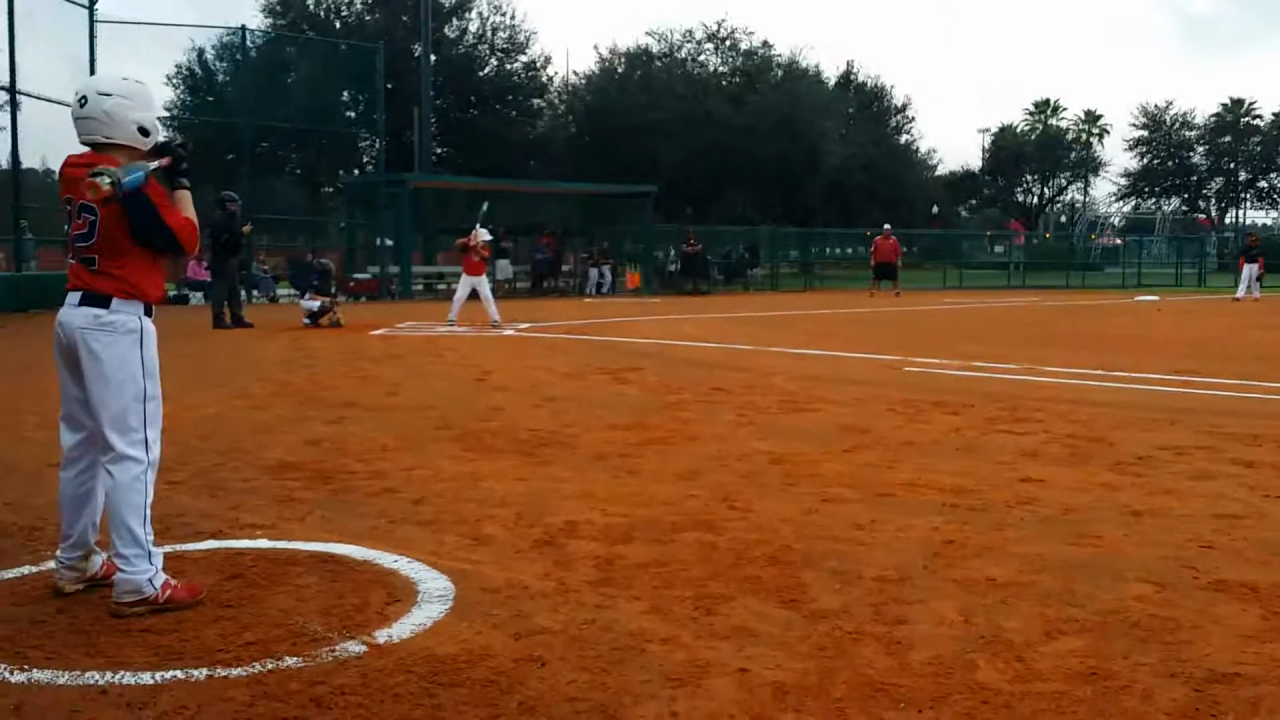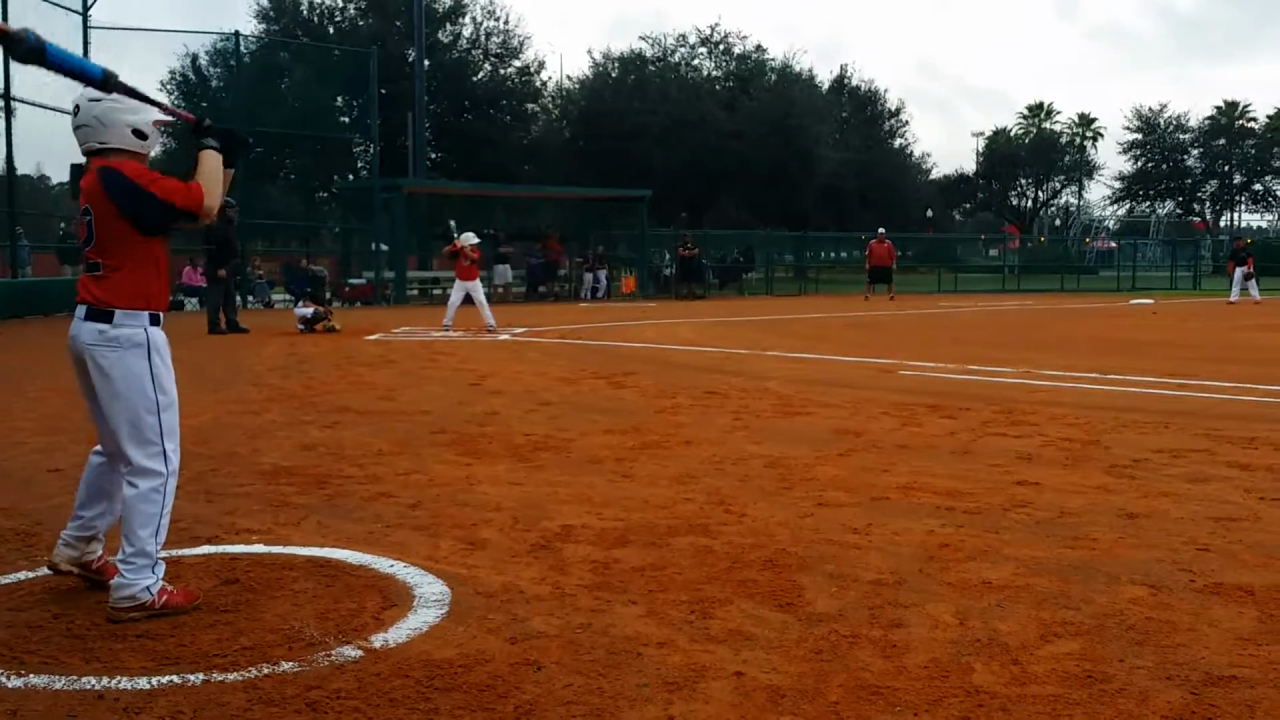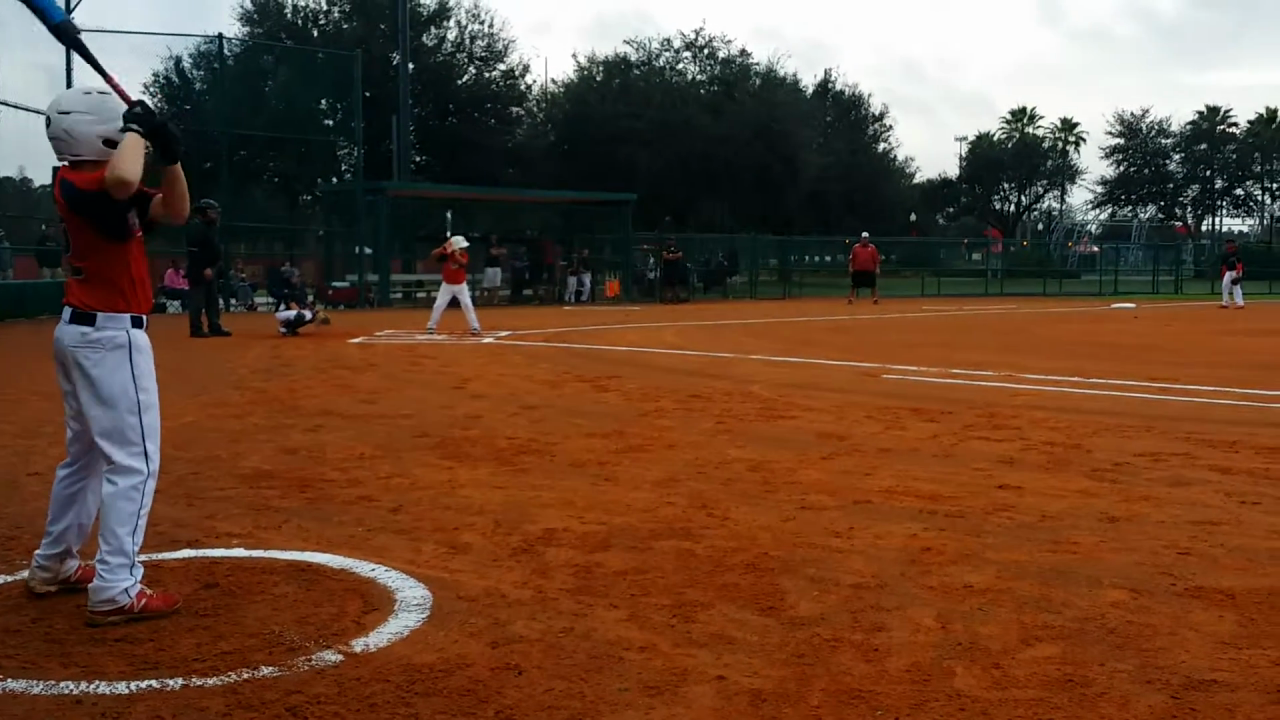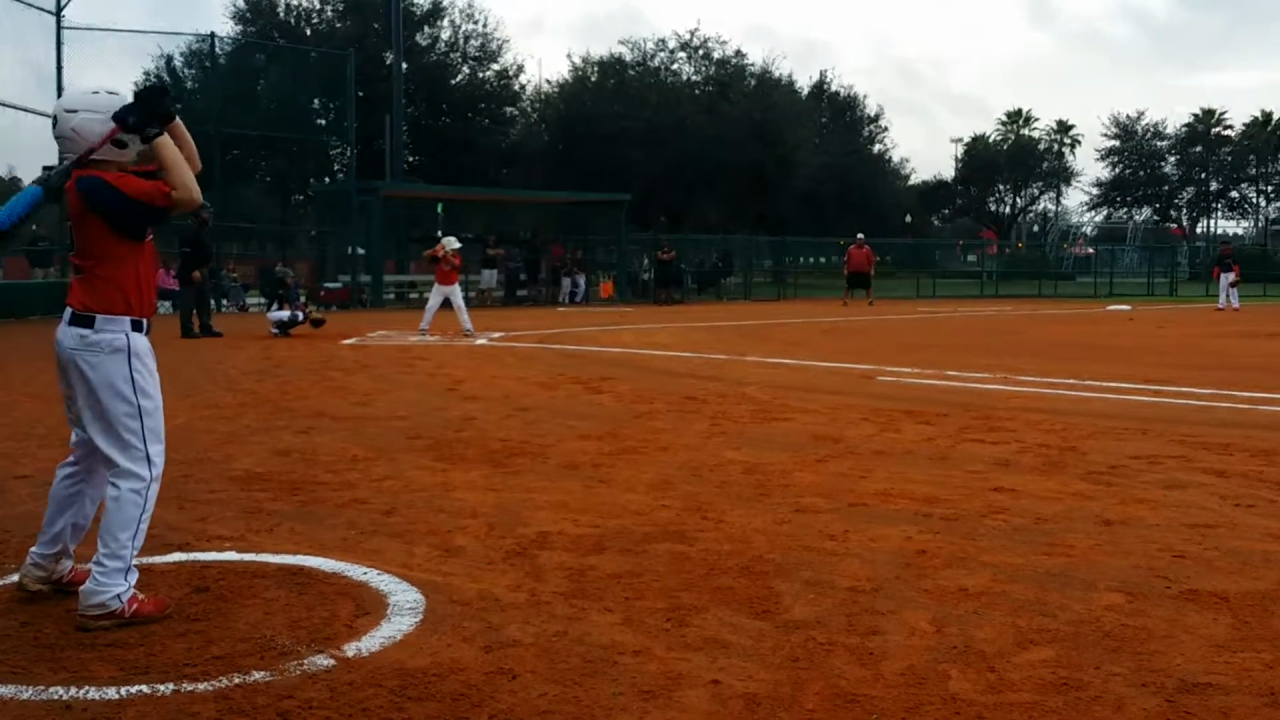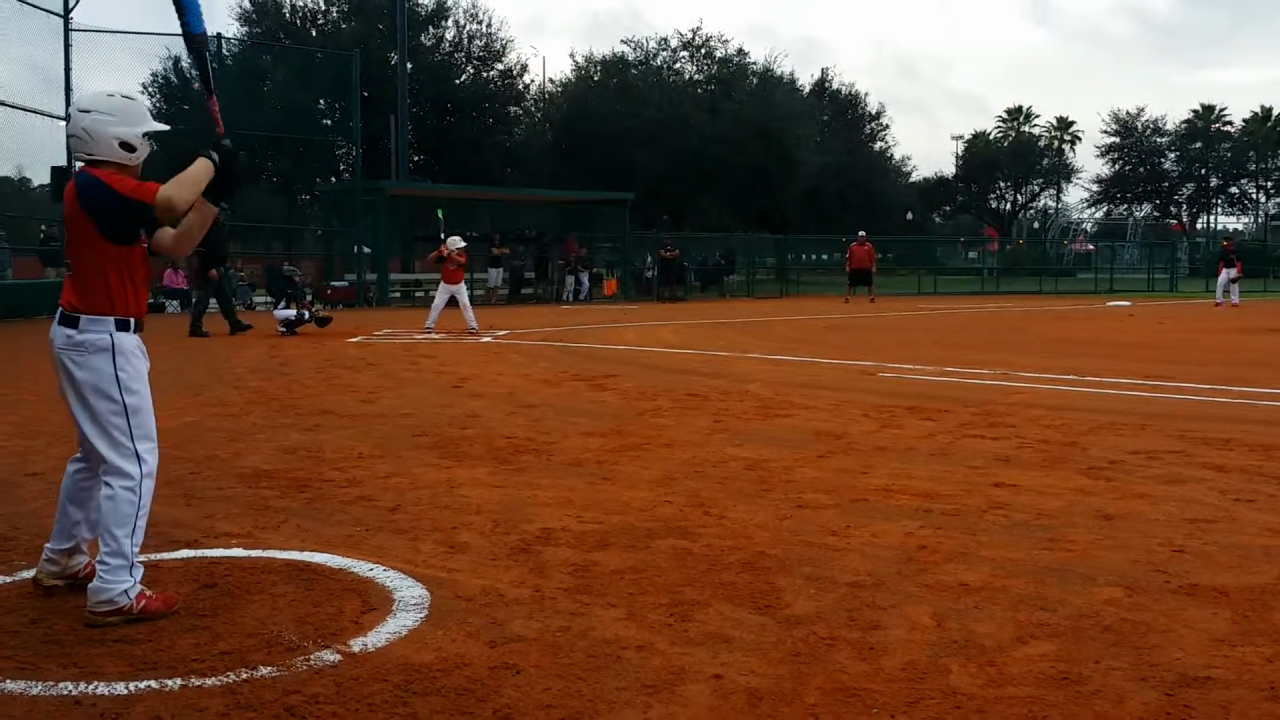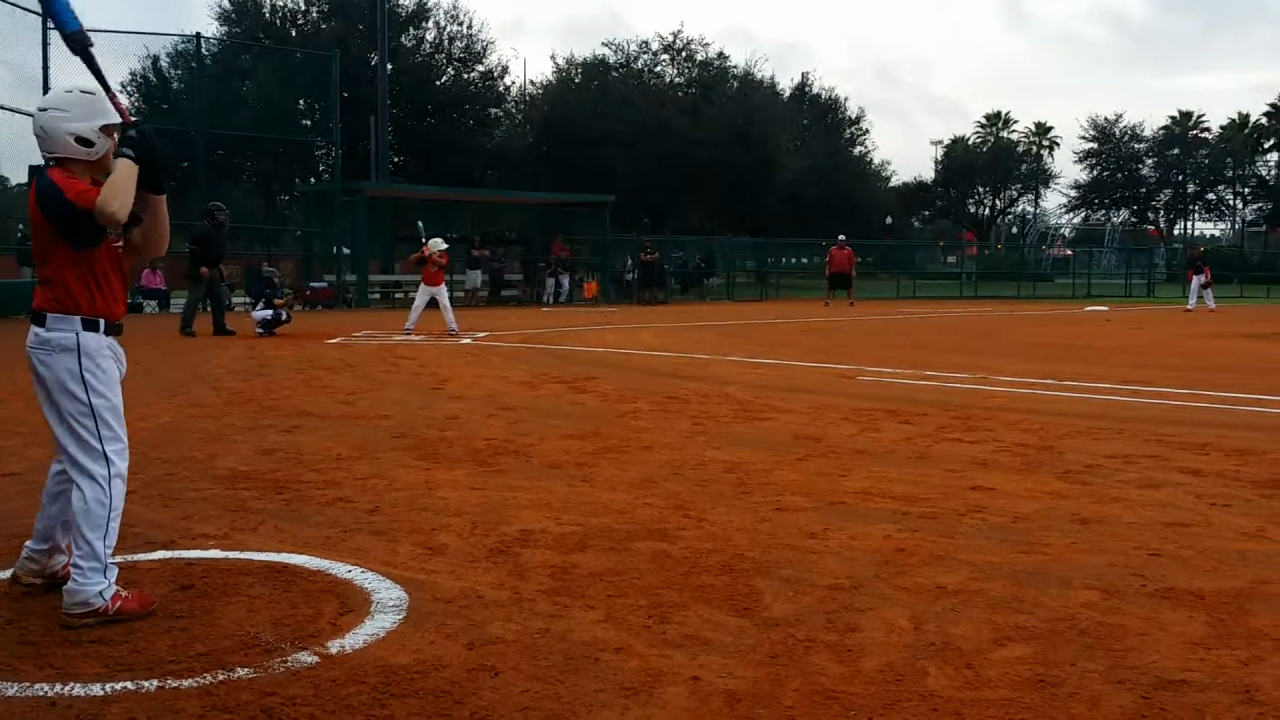
dt=0.5s
person 1, frame 1
left shoulder: (74, 170)
right shoulder: (132, 183)
right elbow: (187, 243)
left wrist: (153, 161)
right wrist: (178, 181)
left hip: (75, 315)
right hip: (118, 323)
left knee: (81, 446)
right knee: (132, 450)
left ankle: (75, 562)
right ankle: (137, 581)
person 1, frame 2
left shoulder: (104, 178)
right shoulder: (118, 176)
left elbow: (193, 212)
right elbow: (202, 204)
left wrist: (224, 160)
right wrist: (209, 144)
left hip: (92, 326)
right hip: (126, 332)
left knee: (117, 447)
right knee: (153, 460)
left ankle: (79, 545)
right ankle: (137, 588)
person 1, frame 3
left shoulder: (95, 186)
right shoulder: (78, 184)
left elbow: (176, 212)
right elbow: (124, 180)
left wrist: (169, 155)
right wrist: (137, 127)
left hip: (83, 330)
right hip: (109, 335)
left knee: (85, 454)
right knee: (132, 460)
left ankle: (53, 565)
right ankle: (114, 591)
person 1, frame 4
left shoulder: (103, 183)
right shoulder: (97, 185)
left elbow: (188, 167)
right elbow: (190, 196)
left wrist: (164, 118)
right wrist: (155, 130)
left hip: (85, 333)
right hip: (111, 338)
left knee: (88, 456)
right knee: (138, 463)
left ankle: (47, 564)
right ankle: (108, 595)
person 1, frame 5
left shoulder: (115, 193)
right shoulder: (94, 184)
left elbow: (176, 245)
right elbow: (171, 201)
left wrist: (215, 191)
right wrist: (211, 157)
left hip: (90, 334)
right hip: (101, 338)
left knee: (97, 453)
right knee: (132, 461)
left ankle: (61, 560)
right ankle: (114, 592)
person 1, frame 6
left shoulder: (95, 187)
right shoulder: (56, 184)
left elbow: (153, 245)
right elbow: (113, 216)
left wrist: (151, 182)
right wrist: (126, 157)
left hip: (94, 340)
right hip: (72, 341)
left knee: (80, 456)
right knee: (103, 463)
left ankle: (43, 558)
right ankle: (89, 593)
